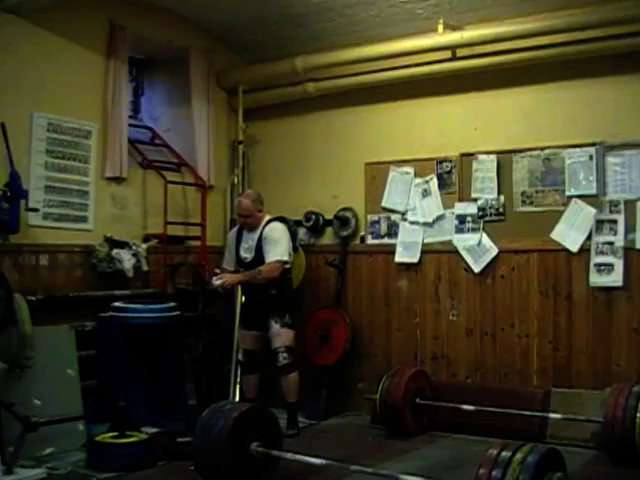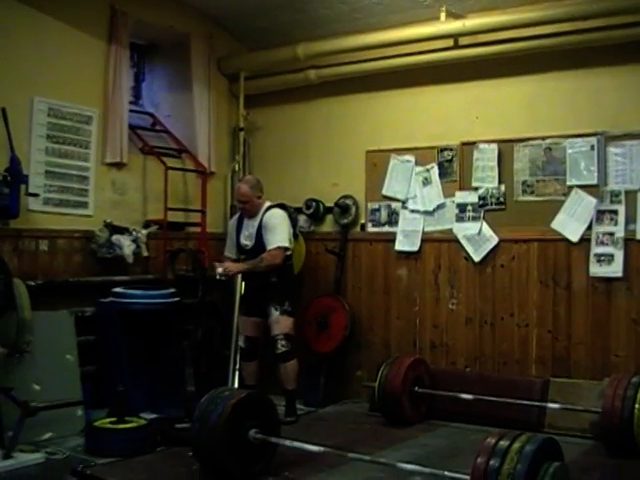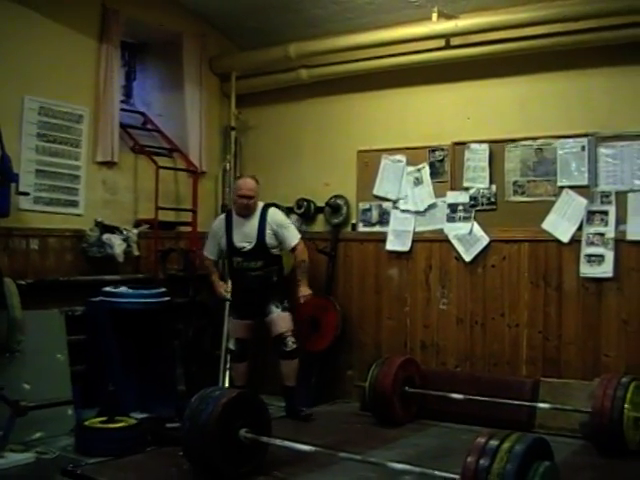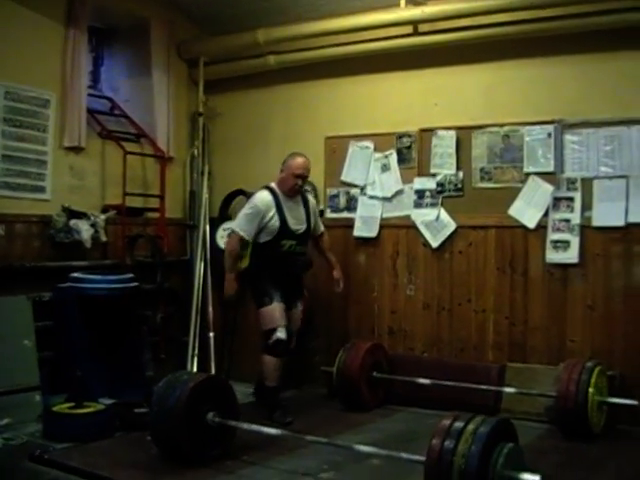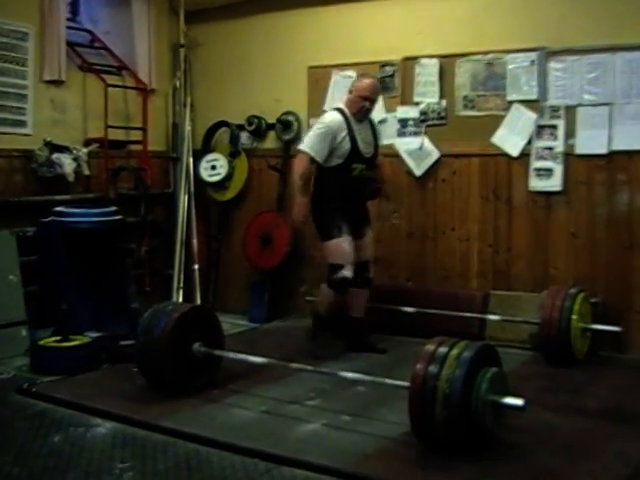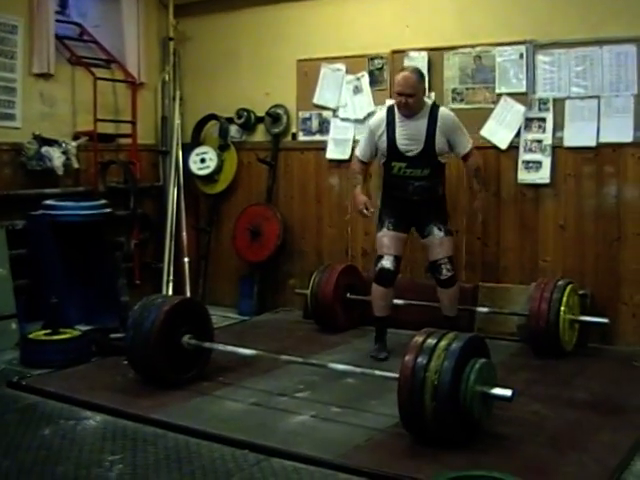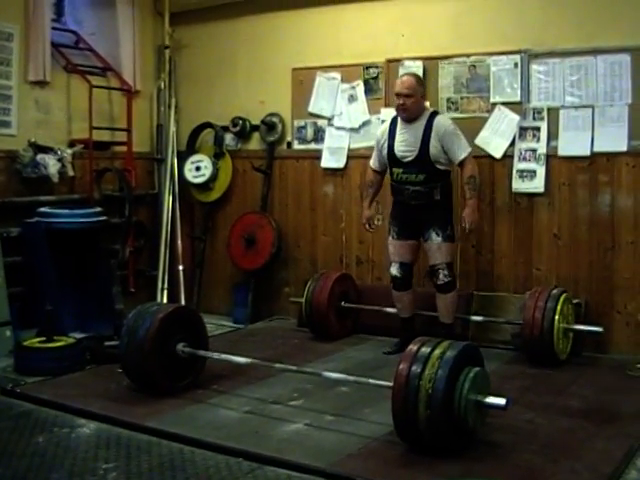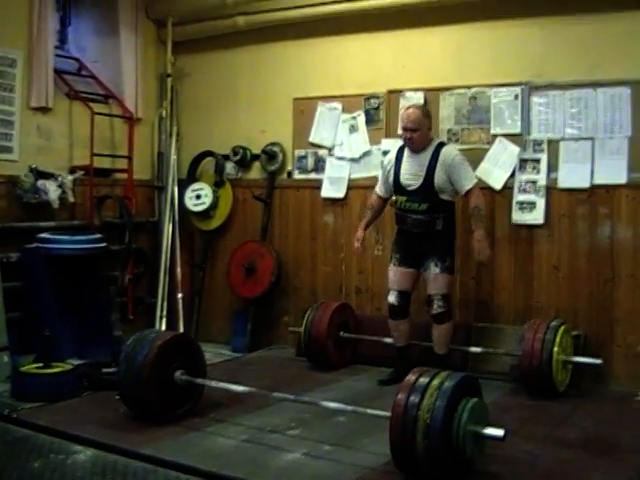
dt=0.7s
person 1, frame 1
left shoulder: (275, 230)
right shoulder: (235, 234)
left elbow: (273, 269)
right elbow: (229, 268)
left wrist: (238, 277)
right wrist: (223, 278)
left hip: (277, 302)
right hip: (251, 302)
left knee: (284, 358)
right knee: (247, 359)
left ankle: (292, 418)
person 1, frame 2
left shoulder: (275, 216)
right shoulder: (236, 221)
left elbow: (275, 257)
right elbow: (231, 257)
left wrist: (241, 267)
right wrist: (225, 267)
left hip: (277, 289)
right hip: (252, 289)
left knee: (283, 346)
right knee: (247, 346)
left ankle: (290, 405)
person 1, frame 3
left shoulder: (273, 216)
right shoulder: (221, 223)
left elbow: (298, 249)
right elbow: (209, 259)
left wrist: (303, 283)
right wrist: (217, 282)
left hip: (272, 290)
right hip: (241, 292)
left knee: (286, 342)
right knee: (238, 347)
left ankle: (291, 402)
person 1, frame 4
left shoulder: (308, 202)
right shoulder: (263, 201)
left elbow: (319, 236)
right elbow: (235, 239)
left wrist: (335, 266)
right wrist: (230, 276)
left hip: (293, 280)
right hip: (267, 279)
left knee: (287, 341)
right knee: (277, 338)
left ankle: (263, 389)
right ankle: (273, 404)
person 1, frame 5
left shoulder: (370, 126)
right shoulder: (332, 122)
left elbow: (373, 167)
right elbow: (303, 160)
left wrist: (384, 196)
right wrist: (301, 198)
left hip: (357, 207)
right hip: (331, 208)
left knee: (363, 273)
right knee: (343, 273)
left ankle: (358, 335)
right ankle: (320, 324)
person 1, frame 6
left shoulder: (444, 119)
right shoulder: (380, 121)
left elbow: (468, 155)
right elbow: (360, 159)
left wrist: (479, 191)
right wrist: (358, 191)
left hip: (431, 204)
right hip: (394, 205)
left knee: (444, 269)
right knee: (385, 268)
right ankle: (380, 338)
person 1, frame 7
left shoulder: (441, 126)
right shoulder: (386, 130)
left elbow: (467, 163)
right elbow: (375, 171)
left wrist: (471, 203)
right wrist: (367, 205)
left hip: (436, 211)
right hip: (402, 210)
left knee: (442, 274)
right knee: (399, 274)
left ankle: (446, 339)
right ankle: (407, 335)
person 1, frame 8
left shoulder: (449, 156)
right shoulder: (393, 157)
left elbow: (473, 194)
right elbow: (379, 196)
left wrist: (479, 233)
right wrist: (362, 227)
left hip: (437, 240)
right hip: (405, 238)
left knee: (438, 305)
right knee: (395, 302)
left ankle: (440, 369)
right ankle: (402, 364)
